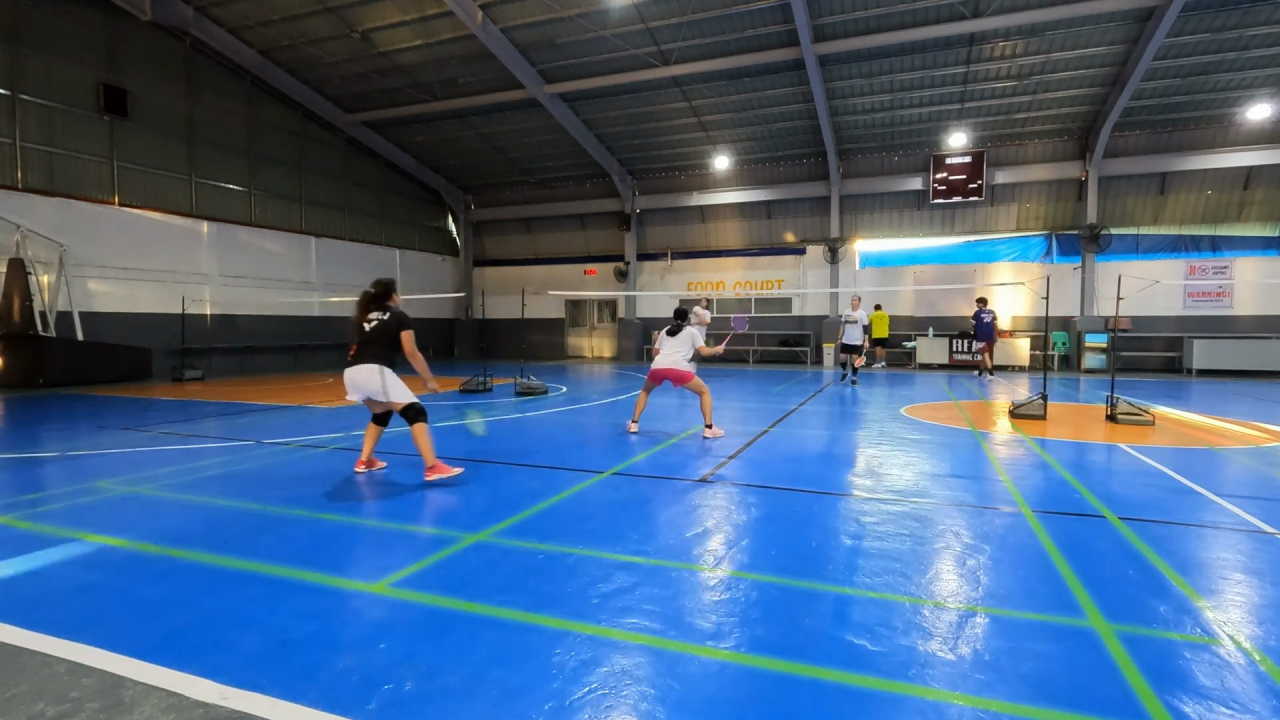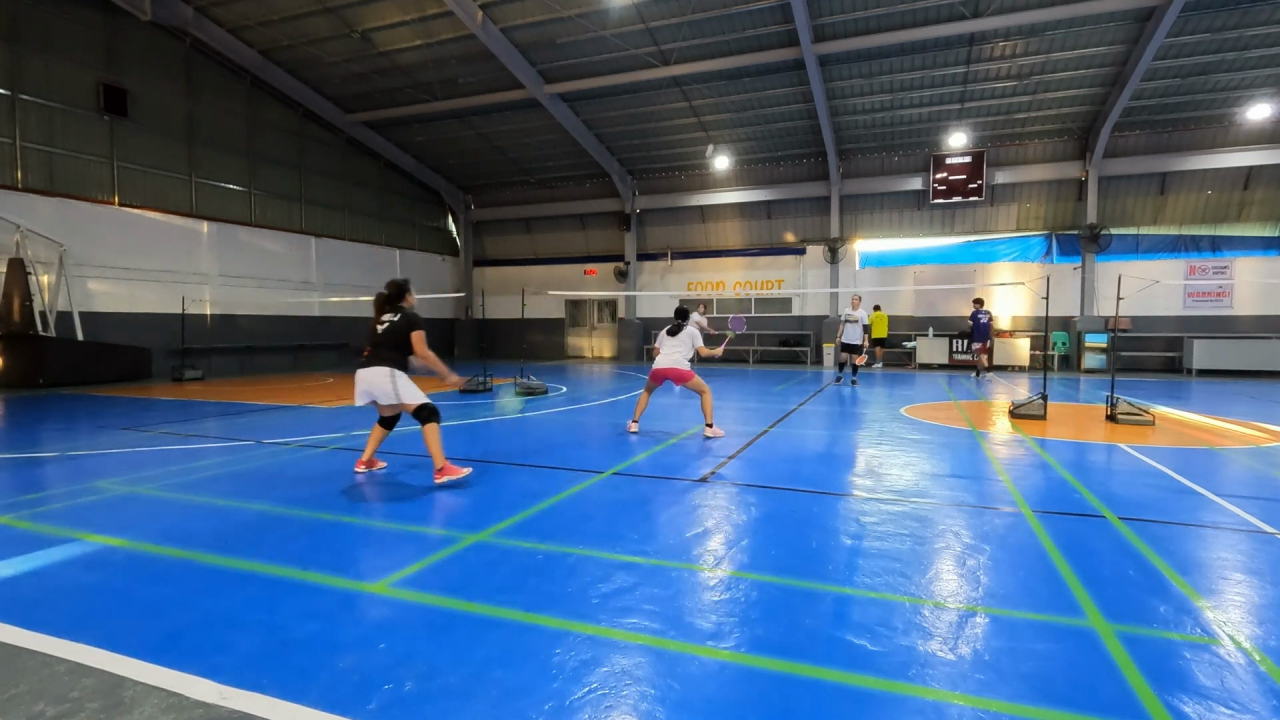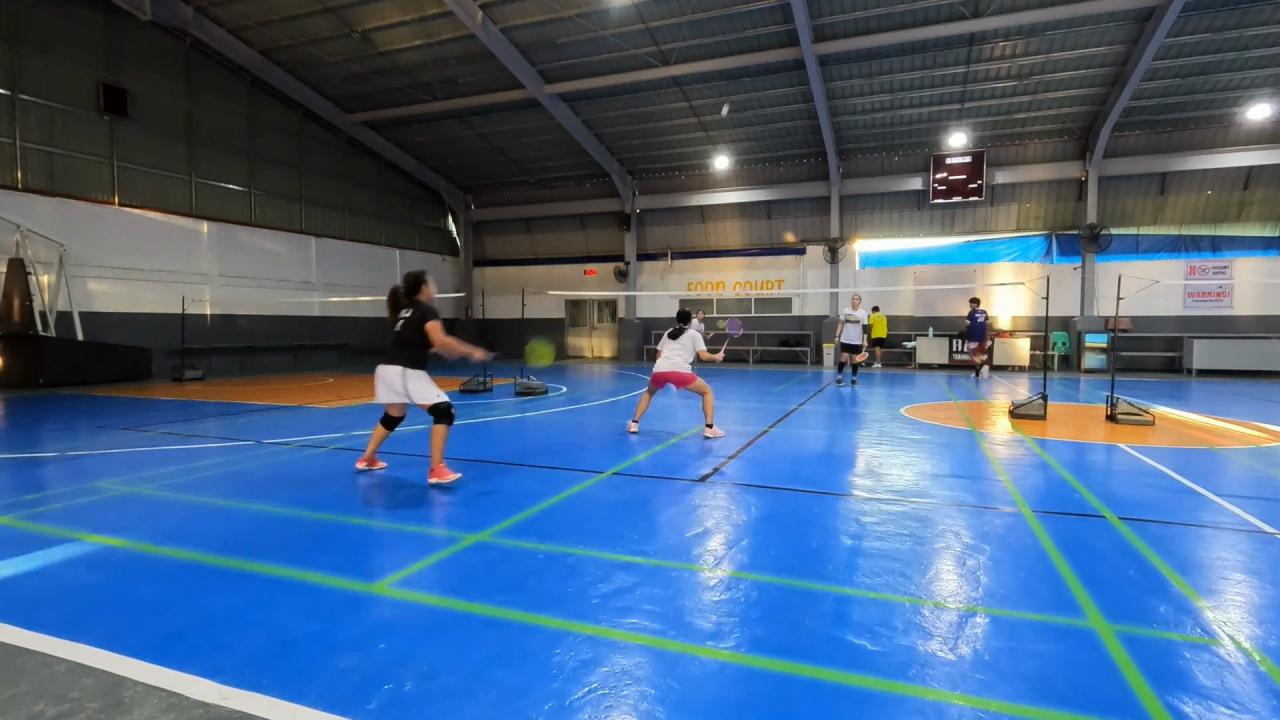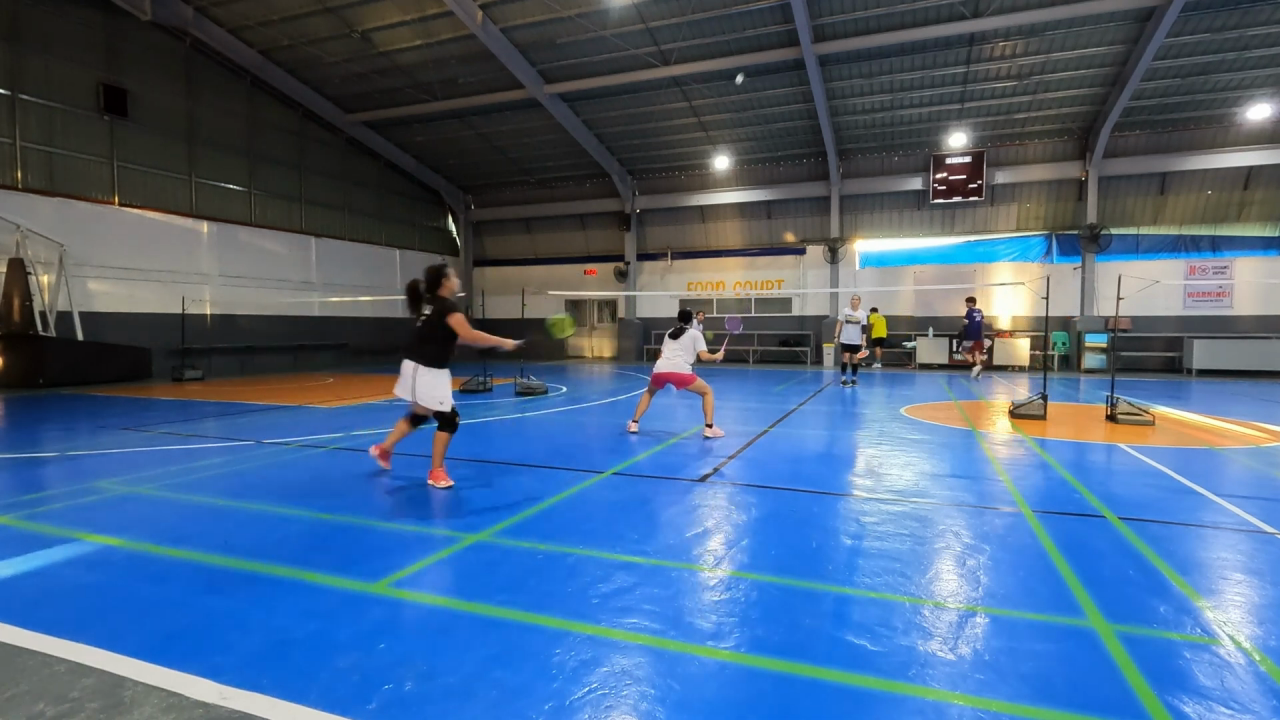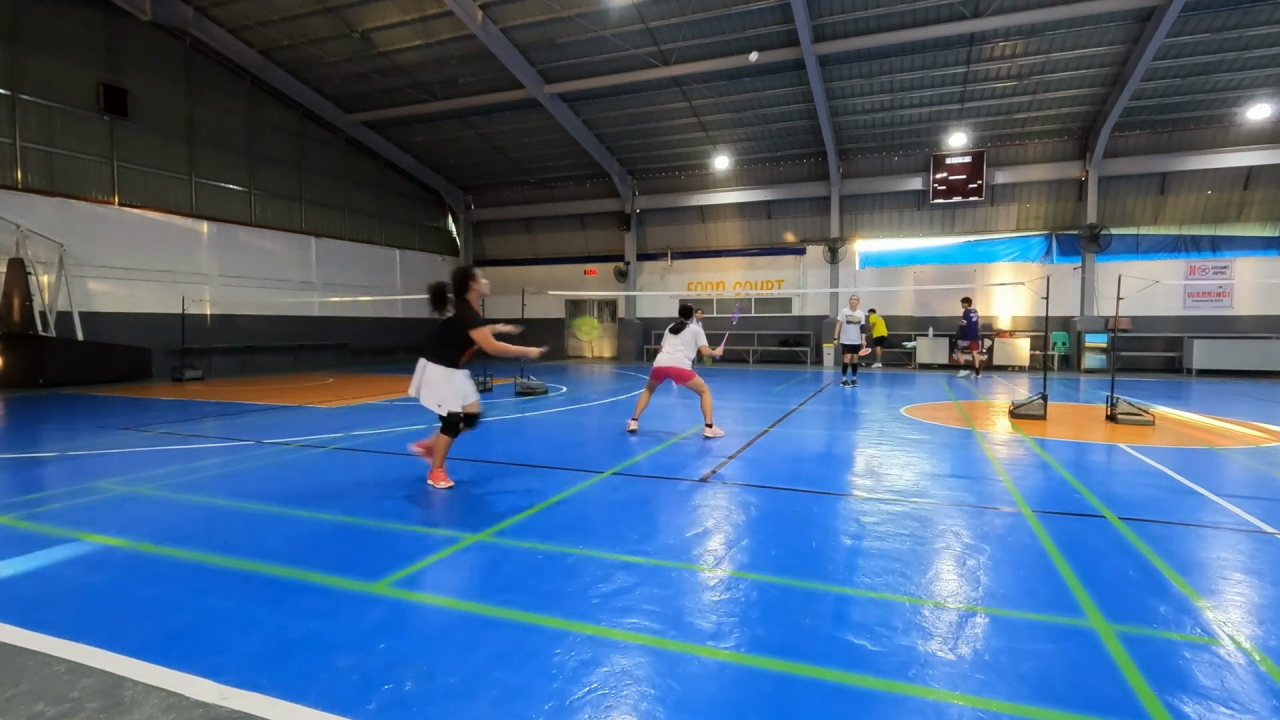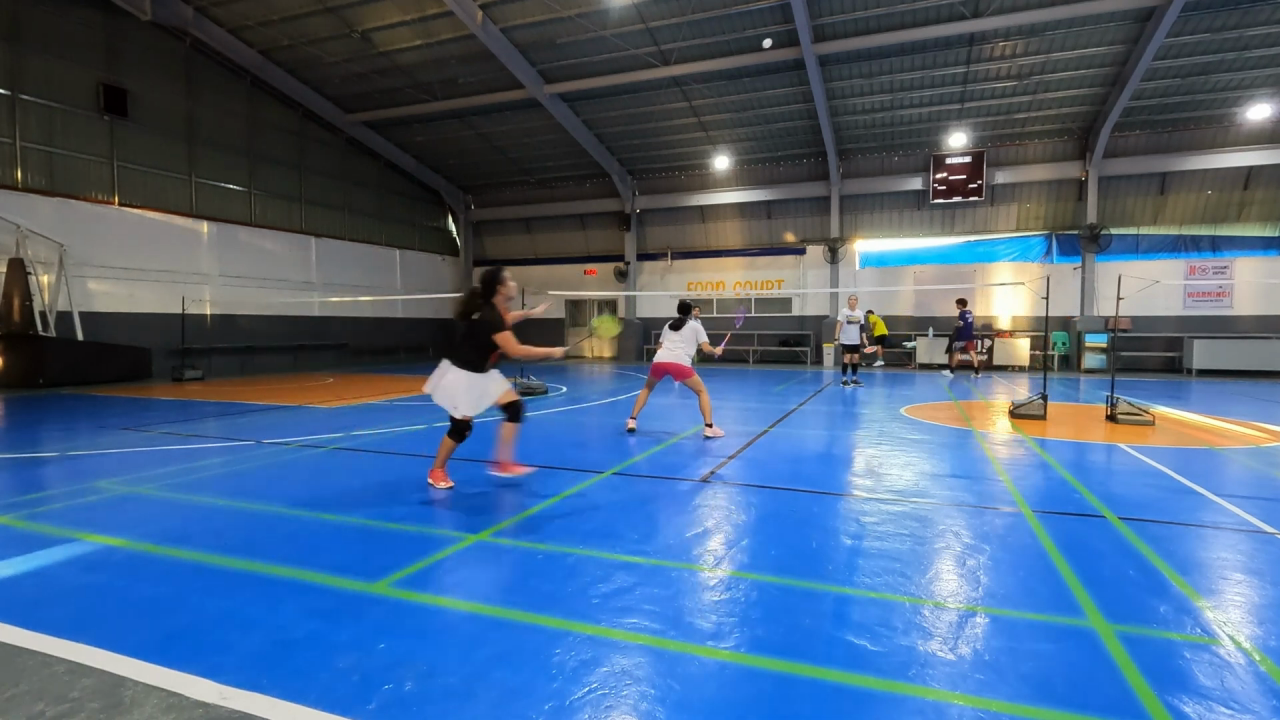
dt=0.1s
person 1, frame 1
left shoulder: (366, 317)
right shoulder: (400, 318)
right elbow: (411, 353)
right wrist: (429, 380)
left hip: (353, 372)
right hip: (376, 371)
left knee: (382, 413)
right knee: (415, 413)
left ankle: (365, 460)
right ankle: (433, 467)
person 1, frame 2
left shoulder: (381, 318)
right shoulder: (412, 318)
right elbow: (422, 352)
left wrist: (410, 360)
right wrist: (448, 375)
left hip: (366, 373)
right hip: (388, 374)
left knee: (389, 417)
right knee: (428, 413)
left ankle: (365, 461)
right ankle: (442, 469)
person 1, frame 3
left shoulder: (408, 310)
right shoulder: (426, 311)
right elbow: (440, 341)
left wrist: (456, 350)
right wrist: (471, 352)
left hip: (392, 373)
right hip: (406, 373)
left knee: (393, 417)
right knee: (444, 412)
left ankle: (366, 458)
right ankle: (437, 469)
person 1, frame 4
left shoulder: (431, 304)
right shoulder: (447, 306)
right elbow: (469, 335)
right wrist: (502, 342)
left hip: (426, 368)
right hip: (423, 370)
left knee: (419, 415)
right knee: (449, 419)
left ankle: (383, 449)
right ankle: (436, 471)
person 1, frame 5
left shoulder: (469, 308)
right shoulder: (466, 314)
right elbow: (492, 347)
left wrist: (501, 328)
right wrist: (528, 352)
left hip: (454, 370)
right hip: (437, 369)
left knee: (472, 417)
right knee: (454, 423)
left ankle: (427, 446)
right ankle: (435, 471)
person 1, frame 6
left shoulder: (497, 311)
right shoulder: (490, 316)
right elbow: (514, 351)
left wrist: (531, 312)
right wrist: (551, 352)
left hip: (481, 372)
right hip: (461, 373)
left knee: (514, 407)
right knee: (462, 427)
left ankle: (503, 462)
right ankle: (437, 471)
